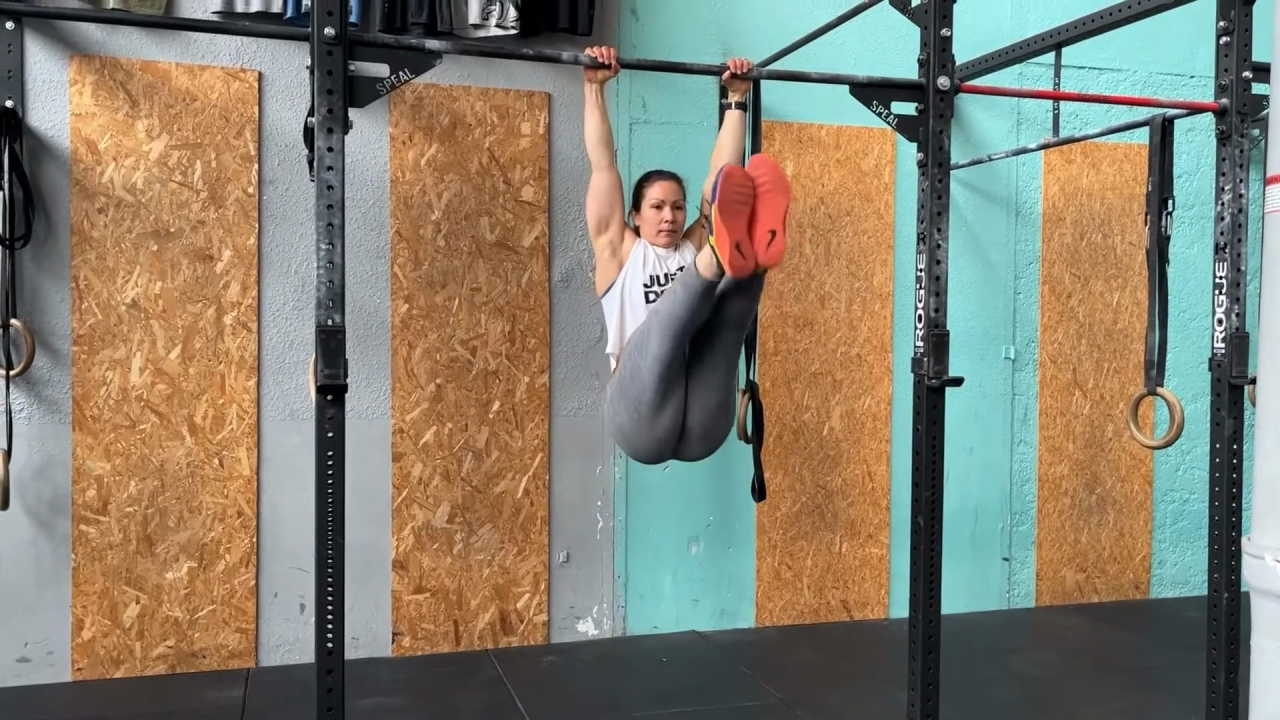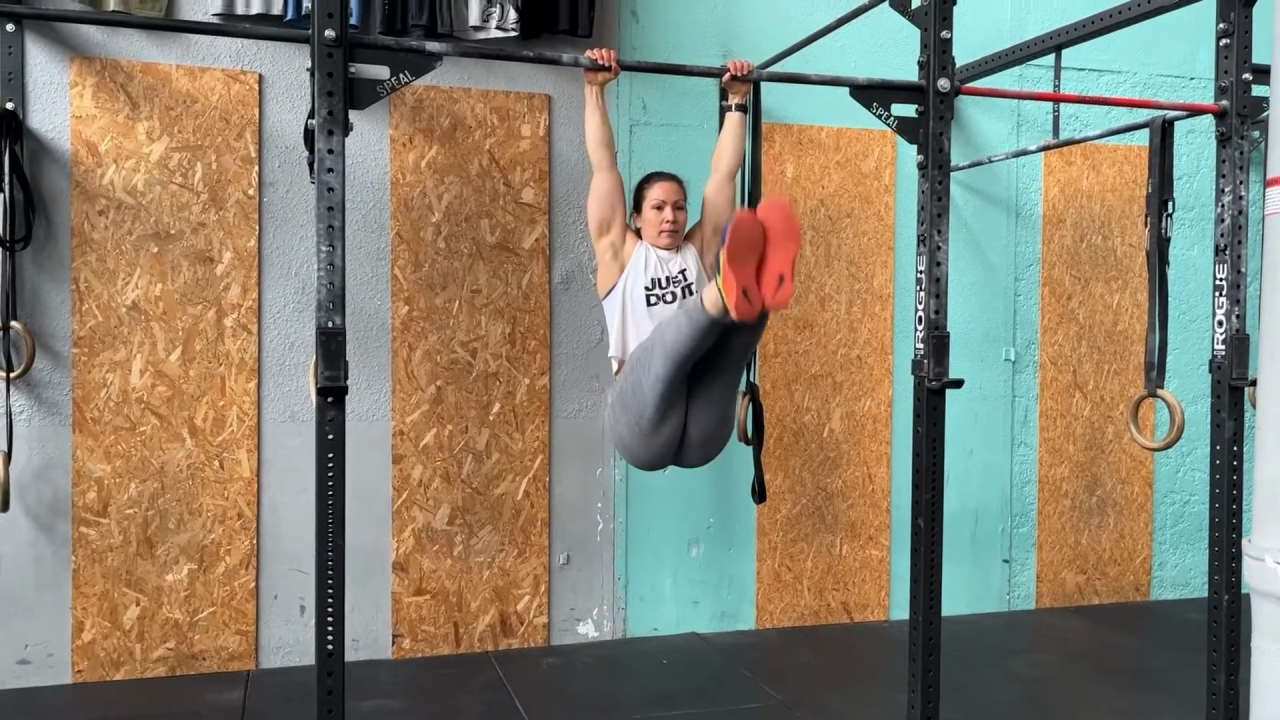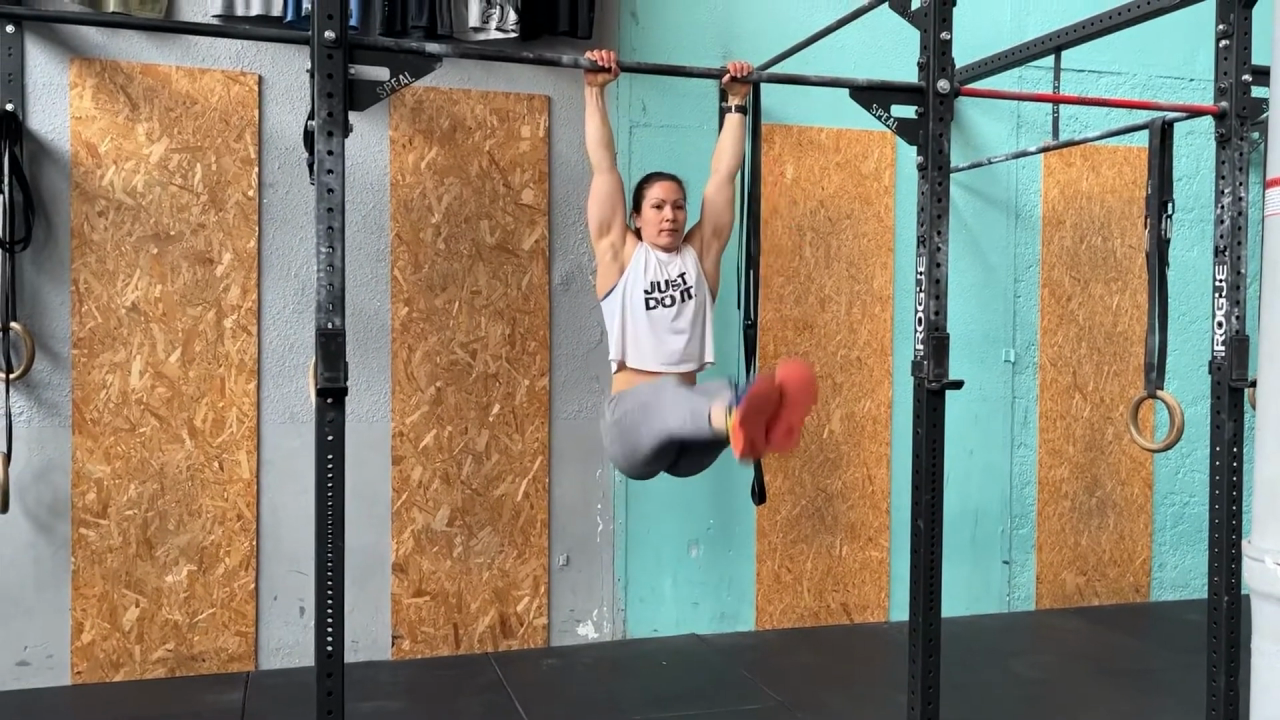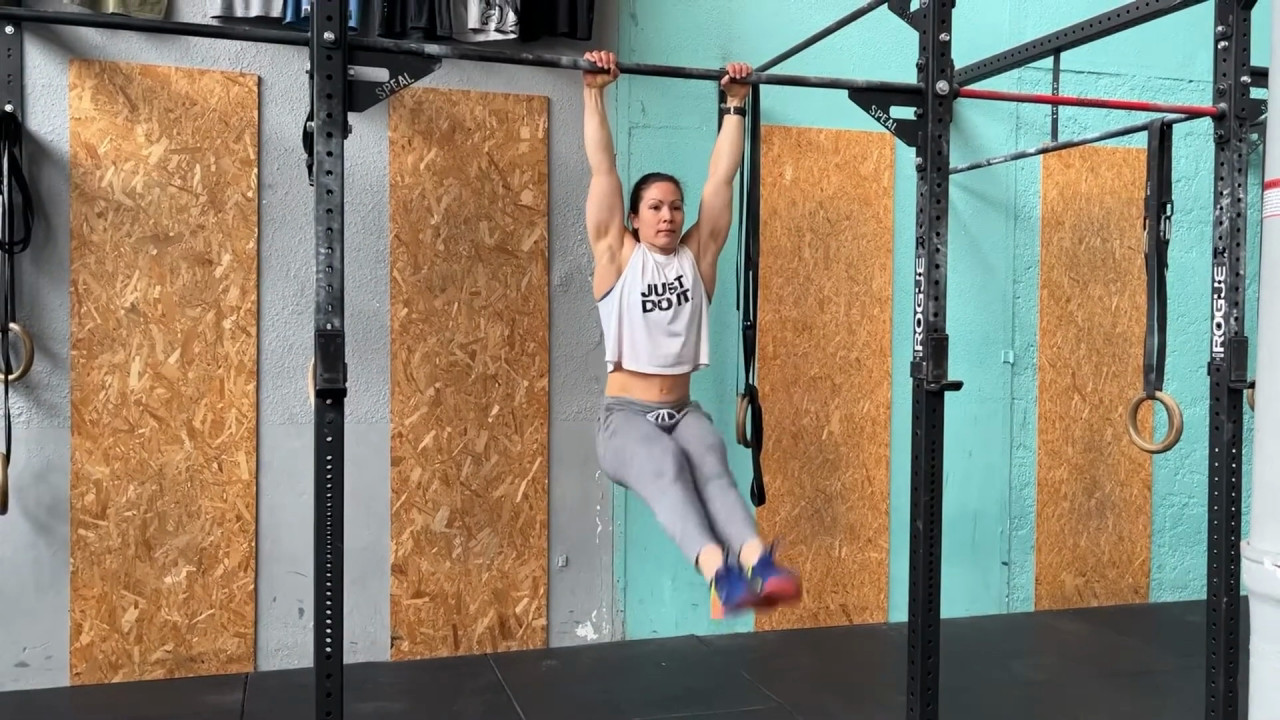
dt=0.2s
person 1, frame 1
left shoulder: (697, 247)
right shoulder: (619, 252)
left elbow: (721, 169)
right elbow: (603, 163)
left wrist: (737, 99)
right wrist: (594, 88)
left hip: (703, 424)
right hip: (644, 416)
left knee: (727, 304)
right knee: (671, 311)
left ankle: (745, 256)
right ankle: (723, 255)
person 1, frame 2
left shoulder: (700, 252)
right shoulder: (620, 253)
left elbow: (724, 174)
right elbow: (603, 166)
left wrist: (737, 101)
right wrist: (595, 90)
left hip: (701, 432)
right hip: (641, 419)
right knee: (666, 340)
left ankle: (747, 303)
right ankle: (730, 291)
person 1, frame 3
left shoulder: (700, 250)
right shoulder: (619, 252)
left elbow: (726, 174)
right elbow: (602, 166)
left wrist: (736, 100)
right wrist: (595, 89)
left hip: (690, 437)
right hip: (634, 421)
left knee: (718, 395)
right knee: (667, 397)
left ankle: (764, 425)
right ankle: (742, 422)
person 1, frame 4
left shoulder: (697, 254)
right shoulder: (615, 254)
left elbow: (721, 181)
right elbow: (601, 173)
left wrist: (735, 106)
right wrist: (594, 96)
left hip: (683, 413)
right hip: (626, 419)
left knee: (712, 471)
right knee: (665, 473)
left ankle: (758, 566)
right ankle: (719, 572)
